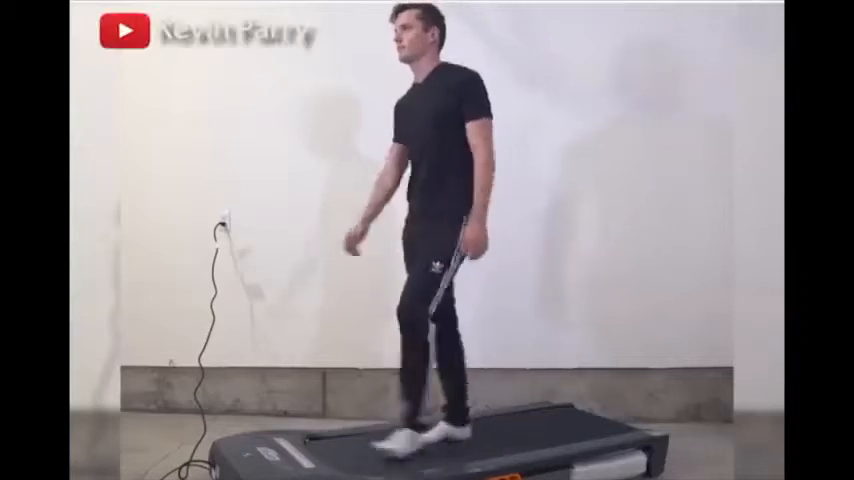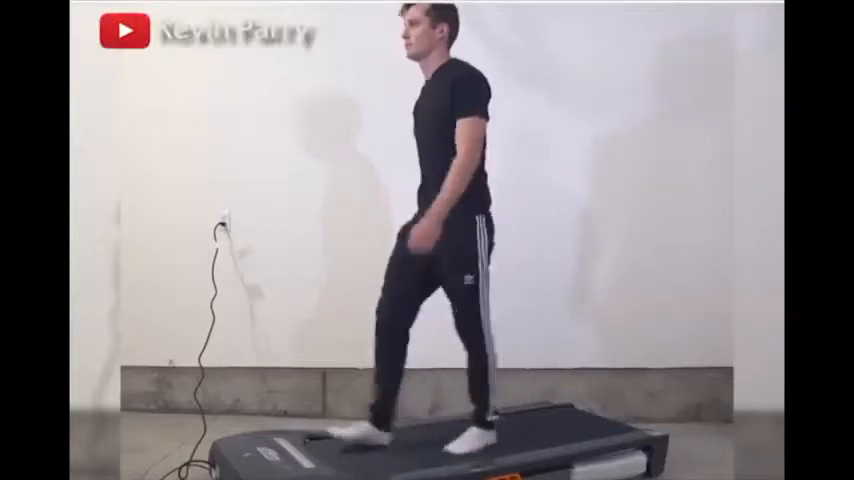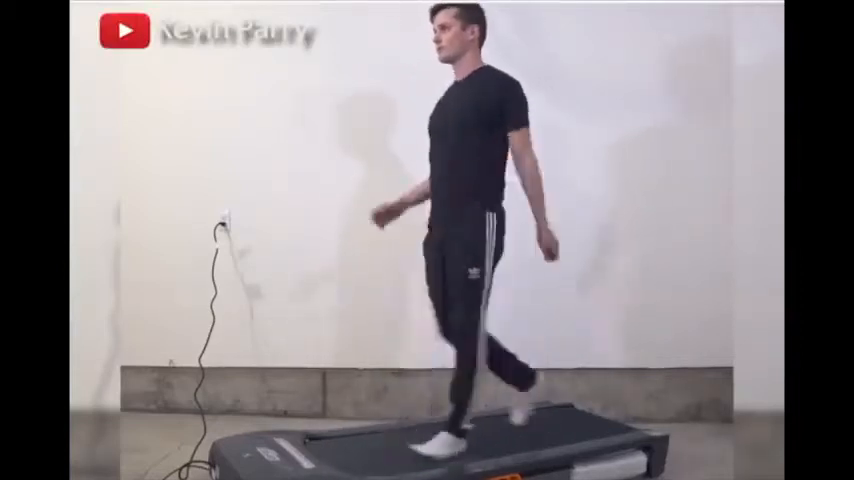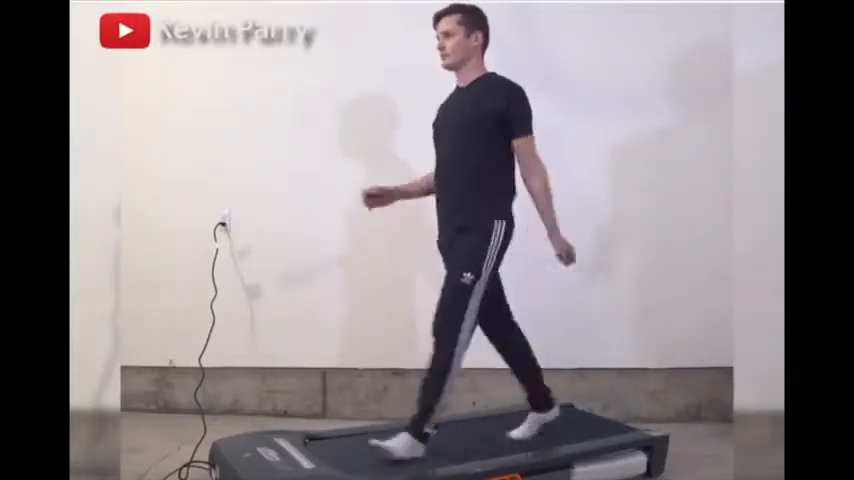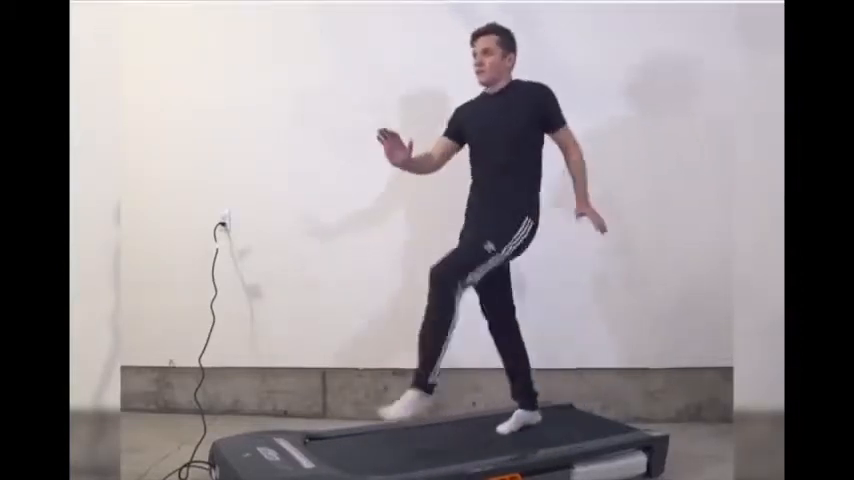
dt=1s
person 1, frame 1
left shoulder: (462, 82)
right shoulder: (406, 104)
left elbow: (482, 155)
right elbow: (392, 170)
left wrist: (477, 219)
right wrist: (363, 223)
left hip: (452, 221)
right hip: (418, 223)
left knee: (413, 313)
right knee: (440, 320)
left ankle: (411, 423)
right ankle: (457, 417)
person 1, frame 2
left shoulder: (466, 80)
right shoulder: (428, 92)
left elbow: (468, 156)
left wrist: (435, 217)
left hip: (462, 223)
right hip: (424, 223)
left knee: (471, 325)
right knee: (389, 316)
left ankle: (483, 423)
right ankle: (378, 422)
person 1, frame 3
left shoulder: (501, 87)
right shoulder: (448, 98)
left elbow: (525, 160)
left wrist: (543, 225)
right wrist: (402, 203)
left hip: (479, 222)
right hip: (444, 223)
left knee: (464, 325)
right knee: (454, 325)
left ankle: (455, 428)
right ankle: (522, 376)
person 1, frame 4
left shoulder: (505, 93)
right shoulder: (450, 104)
left elbow: (530, 166)
left wrist: (554, 231)
right wrist: (396, 192)
left hip: (484, 232)
right hip: (453, 233)
left knee: (450, 327)
right knee: (498, 326)
left ankle: (418, 433)
right ankle: (542, 404)
person 1, frame 5
left shoulder: (535, 96)
right shoulder: (468, 111)
left elbow: (570, 147)
right elbow: (433, 161)
left wrist: (584, 198)
right wrist: (405, 161)
left hip: (515, 221)
right hip: (478, 225)
left knee: (445, 277)
right knee: (498, 317)
left ankle: (421, 389)
right ankle: (527, 406)
